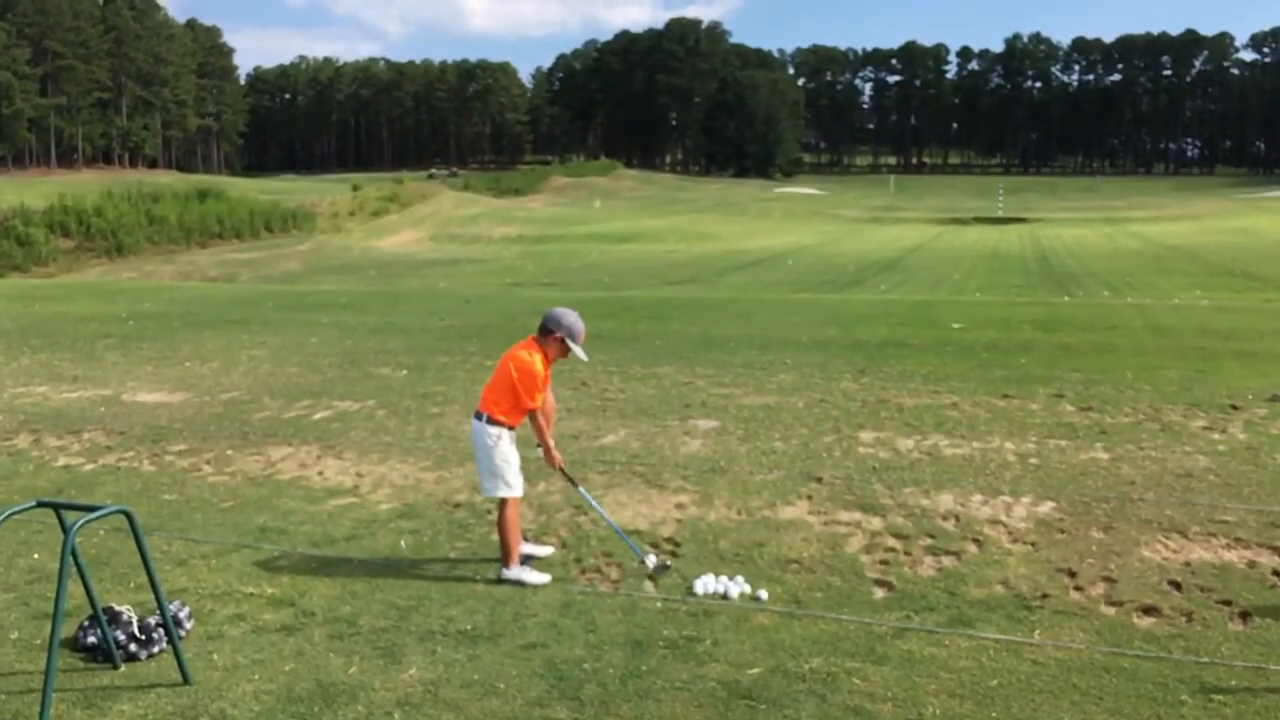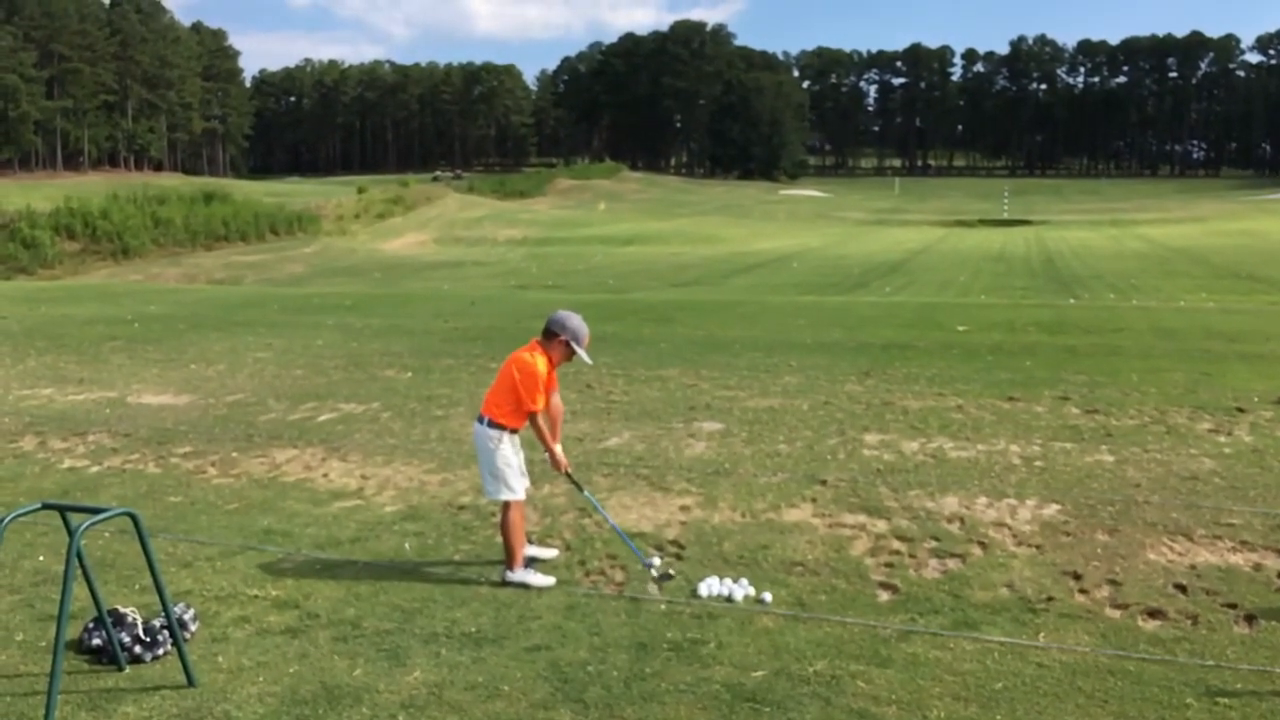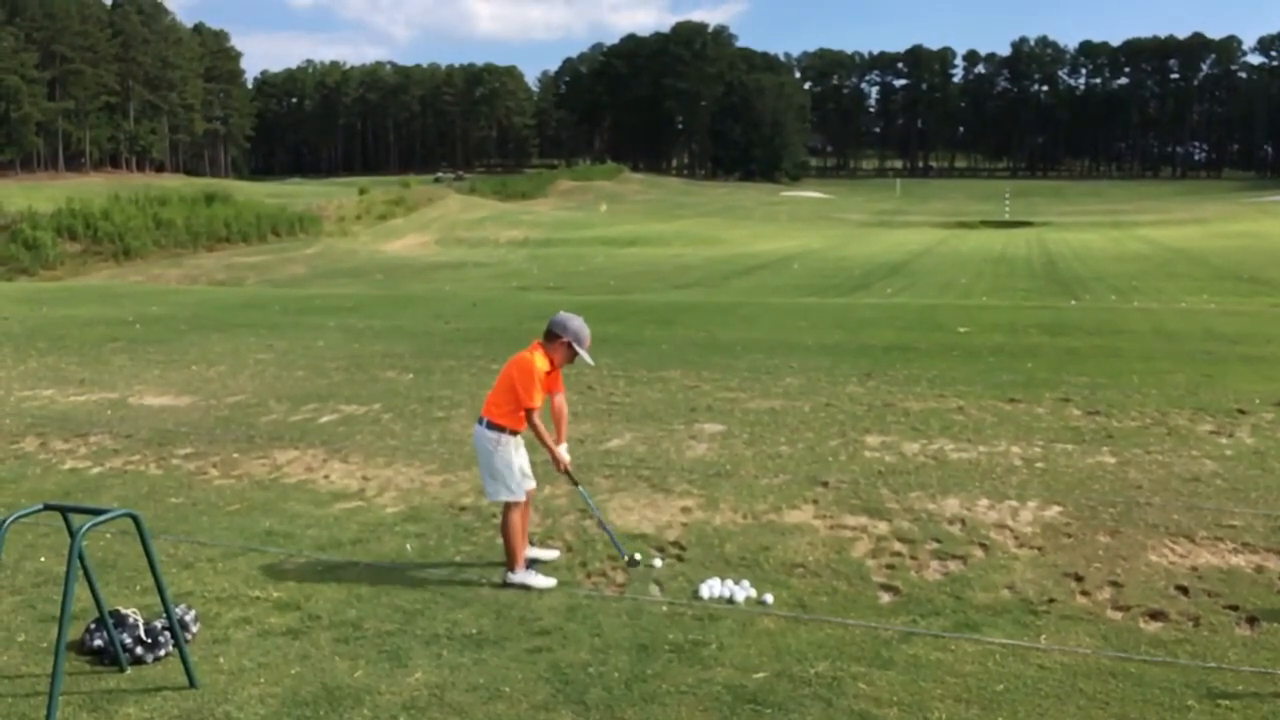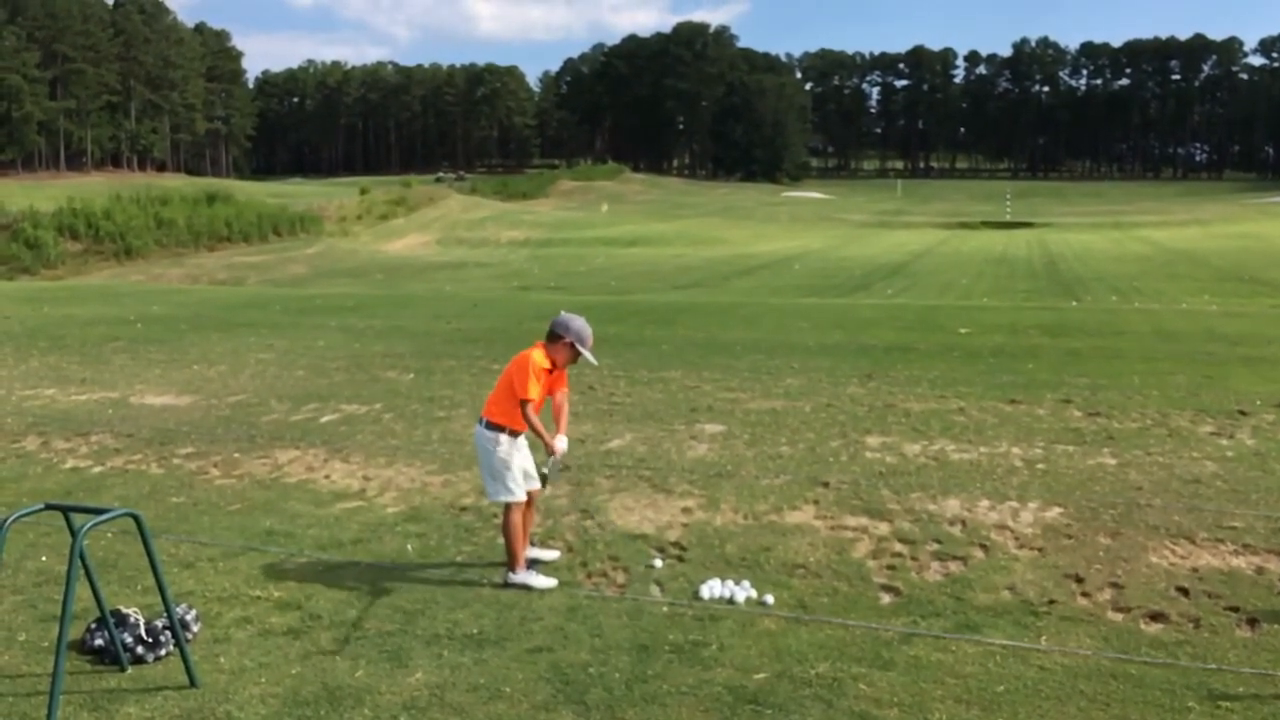
dt=0.7s
person 1, frame 1
left shoulder: (538, 353)
right shoulder: (530, 363)
left elbow: (547, 398)
right elbow: (535, 415)
left wrist: (550, 442)
right wrist: (549, 450)
left hip: (500, 426)
right hip: (493, 429)
left knee: (514, 489)
right knee: (509, 496)
left ankle: (517, 543)
right ankle: (511, 566)
person 1, frame 2
left shoulder: (544, 358)
right shoulder: (532, 365)
left elbow: (554, 401)
right elbow: (535, 418)
left wrist: (557, 445)
right wrist: (553, 453)
left hip: (505, 430)
right hip: (495, 432)
left knee: (519, 491)
right knee: (512, 498)
left ankle: (521, 546)
right ankle: (515, 569)
person 1, frame 3
left shoulder: (550, 361)
right shoulder: (533, 364)
left elbow: (559, 401)
right elbow: (533, 418)
left wrist: (562, 445)
right wrist: (554, 452)
left hip: (510, 433)
right hip: (495, 434)
left knee: (525, 492)
right knee: (514, 500)
left ankle: (523, 548)
right ankle: (516, 570)
person 1, frame 4
left shoulder: (555, 364)
right shoulder: (532, 361)
left elbow: (560, 400)
right elbow: (527, 411)
left wrist: (561, 437)
right wrist: (546, 440)
left hip: (514, 434)
right hip: (496, 435)
left knee: (531, 491)
right knee: (514, 500)
left ankle: (523, 548)
right ankle: (517, 571)
